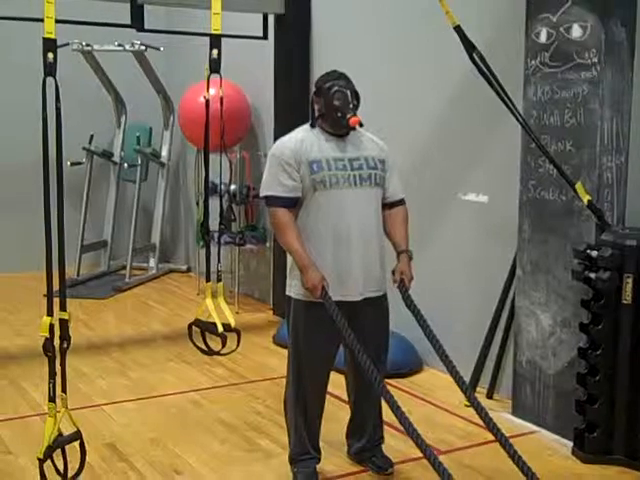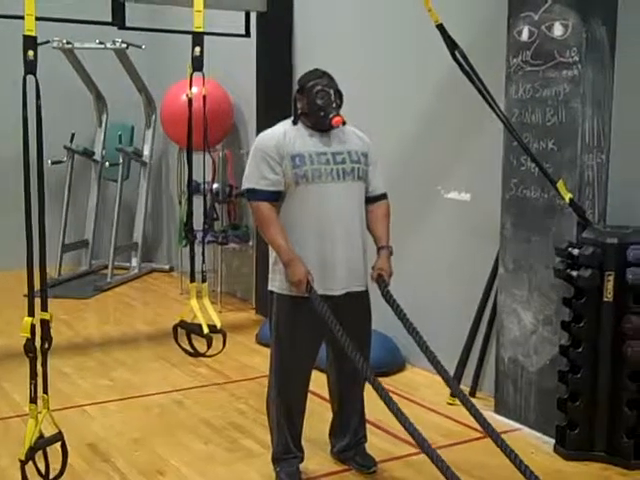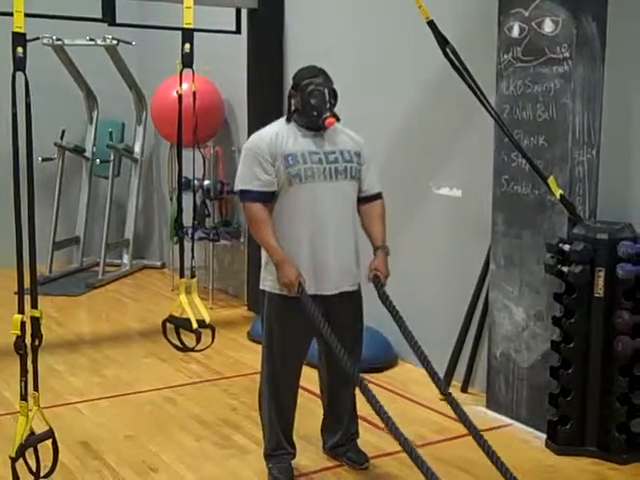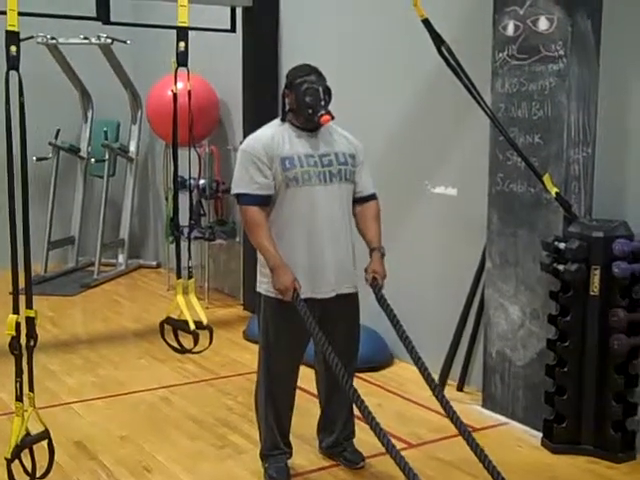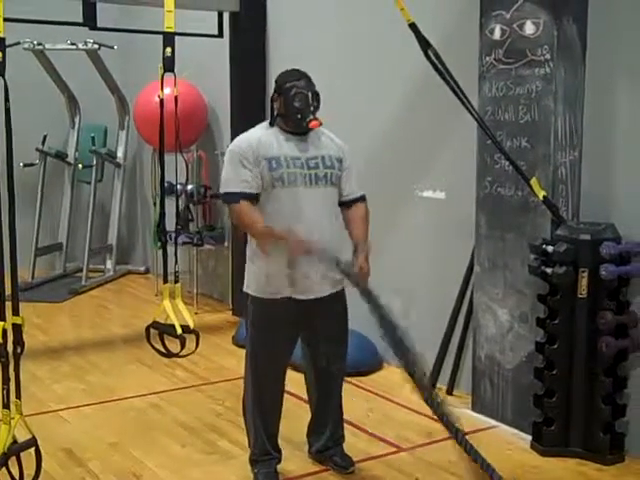
dt=1s
person 1, frame 1
left shoulder: (376, 148)
right shoulder: (292, 148)
left elbow: (393, 205)
right elbow: (280, 212)
left wrist: (403, 253)
right wrist: (306, 266)
left hip: (370, 286)
right hip: (315, 288)
left knee: (370, 371)
right knee: (308, 377)
left ankle: (366, 445)
person 1, frame 2
left shoulder: (359, 142)
right shoulder: (274, 142)
left elbow: (376, 200)
right elbow: (262, 206)
left wrist: (383, 250)
right wrist: (290, 261)
left hip: (352, 281)
right hip: (298, 284)
left knee: (351, 368)
right knee: (291, 374)
left ankle: (349, 444)
person 1, frame 3
left shoulder: (353, 143)
right shoulder: (267, 142)
left elbow: (370, 200)
right elbow: (255, 206)
left wrist: (380, 250)
right wrist: (282, 262)
left hip: (344, 280)
right hip: (290, 283)
left knee: (343, 366)
right knee: (282, 371)
left ankle: (341, 440)
person 1, frame 4
left shoulder: (348, 144)
right shoulder: (262, 144)
left elbow: (365, 201)
right elbow: (252, 211)
left wrist: (376, 251)
right wrist: (277, 267)
left hip: (341, 282)
right hip: (287, 284)
left knee: (340, 367)
right knee: (278, 372)
left ankle: (337, 439)
person 1, frame 5
left shoulder: (335, 147)
right shoulder: (249, 146)
left elbow: (353, 204)
right elbow: (240, 208)
left wrist: (361, 248)
right wrist: (282, 237)
left hip: (328, 285)
right hip: (272, 287)
left knee: (329, 369)
right knee: (266, 375)
left ankle: (327, 443)
